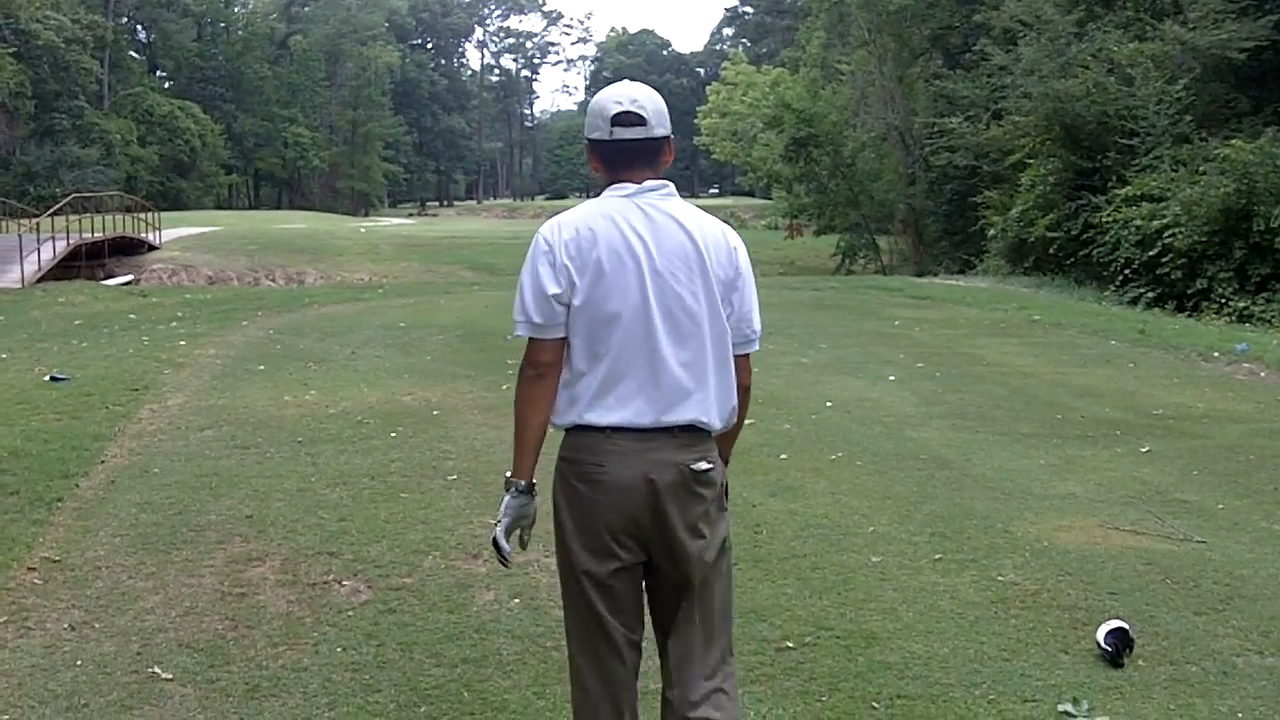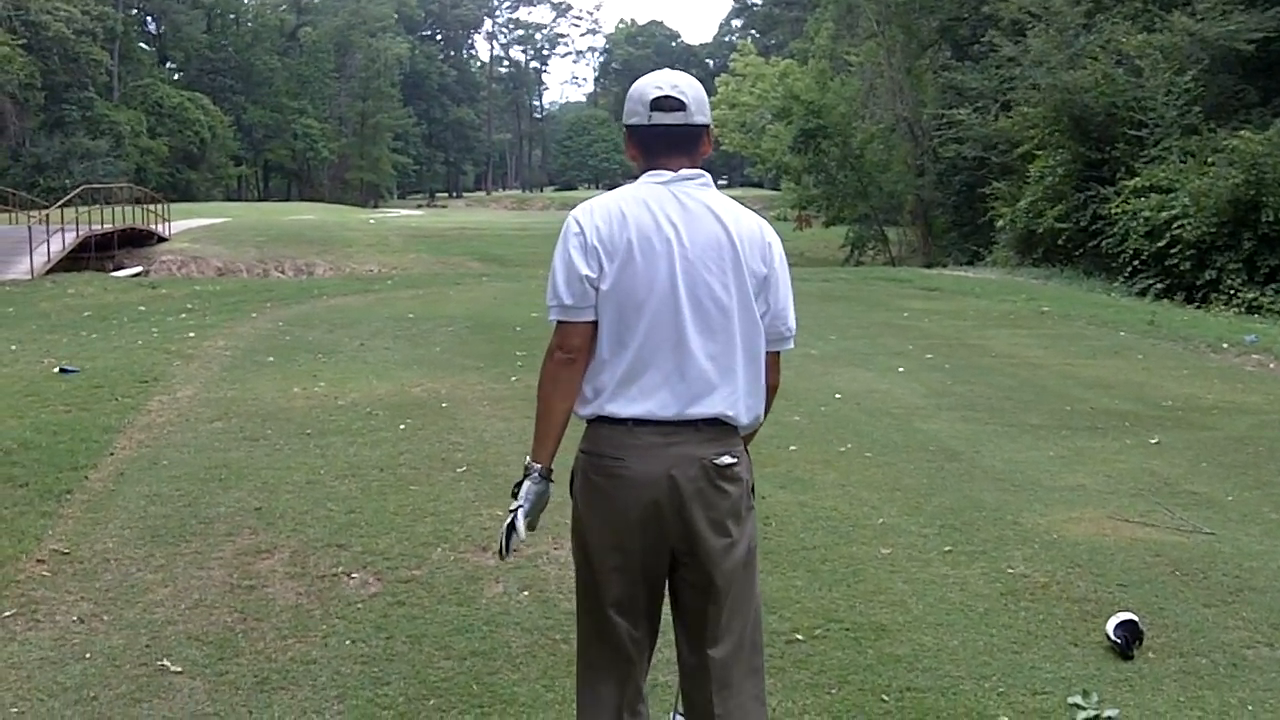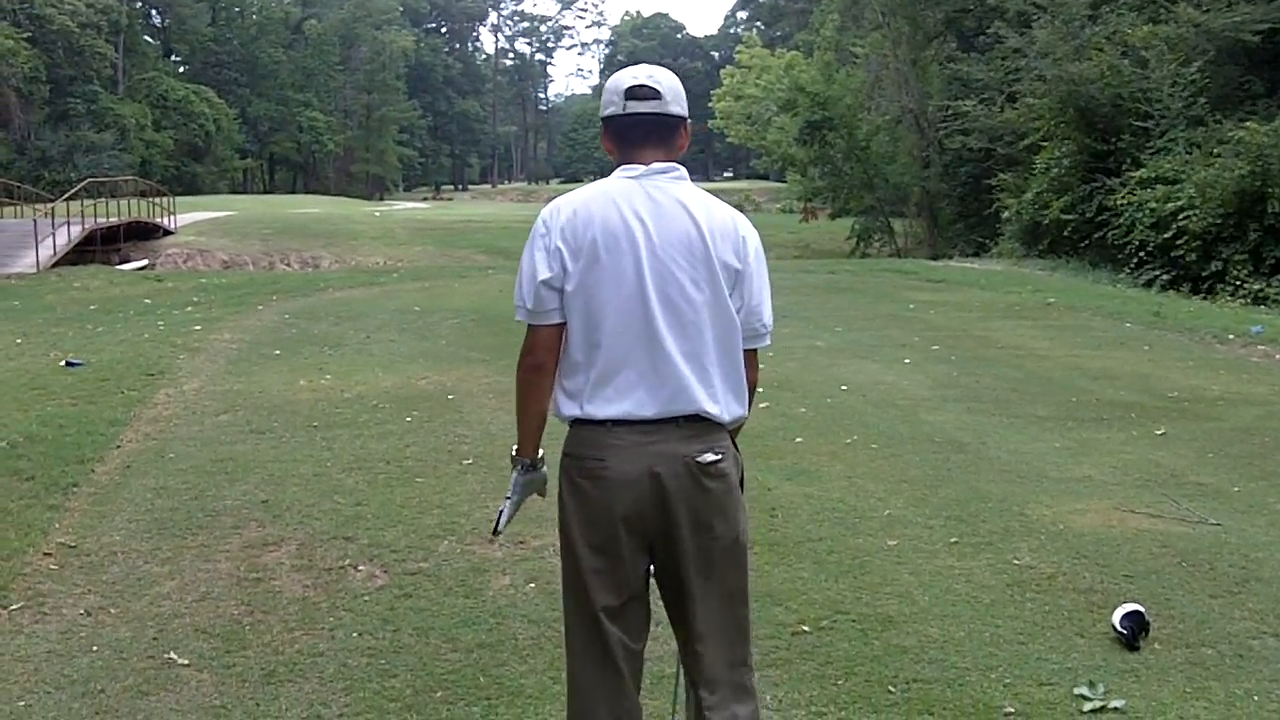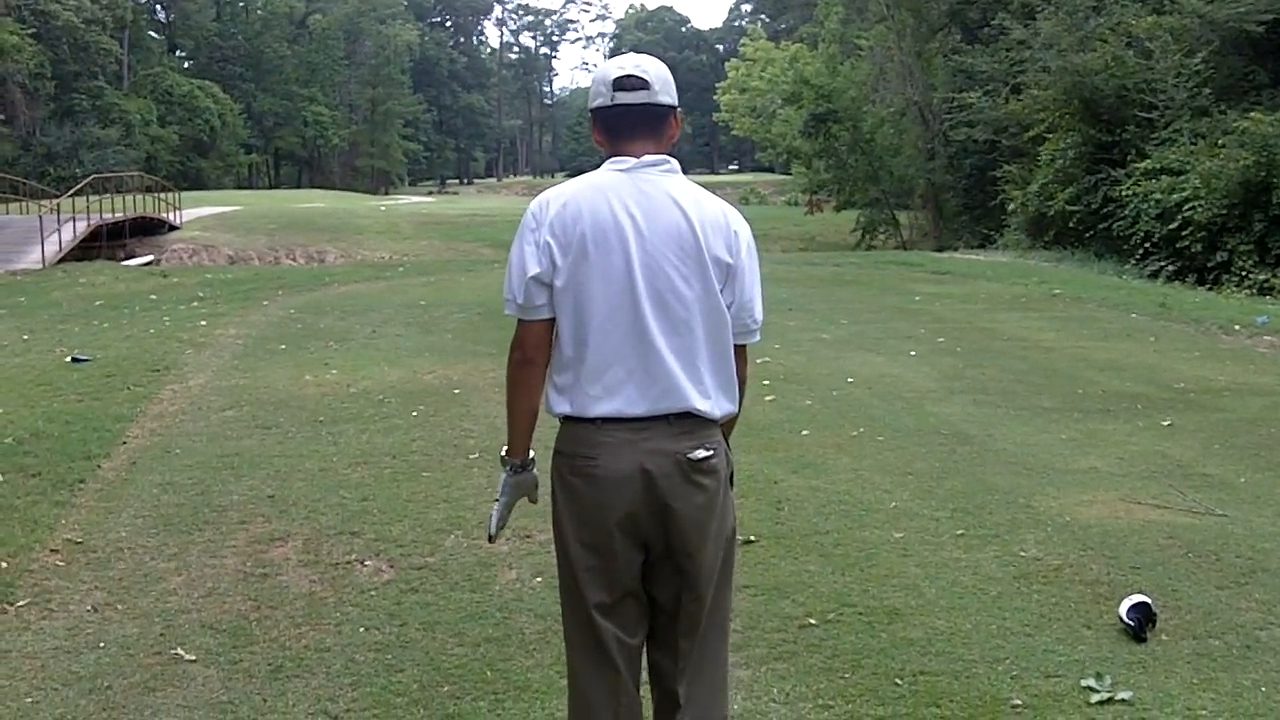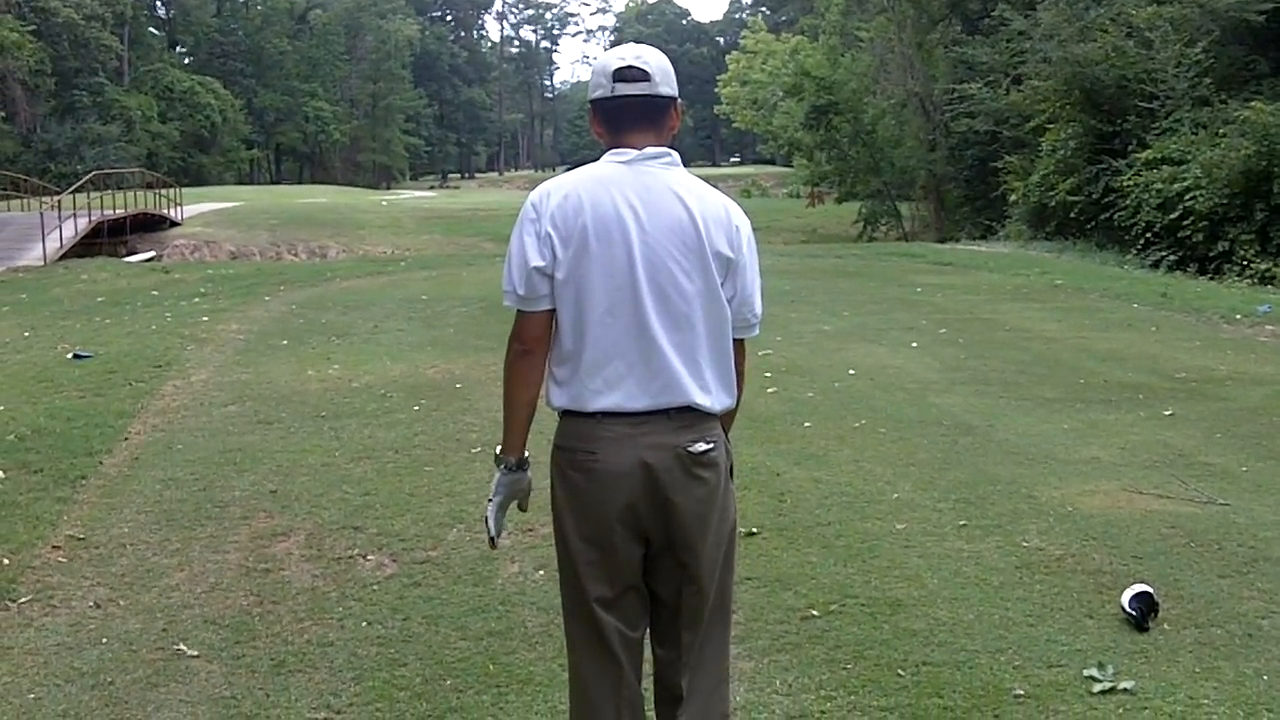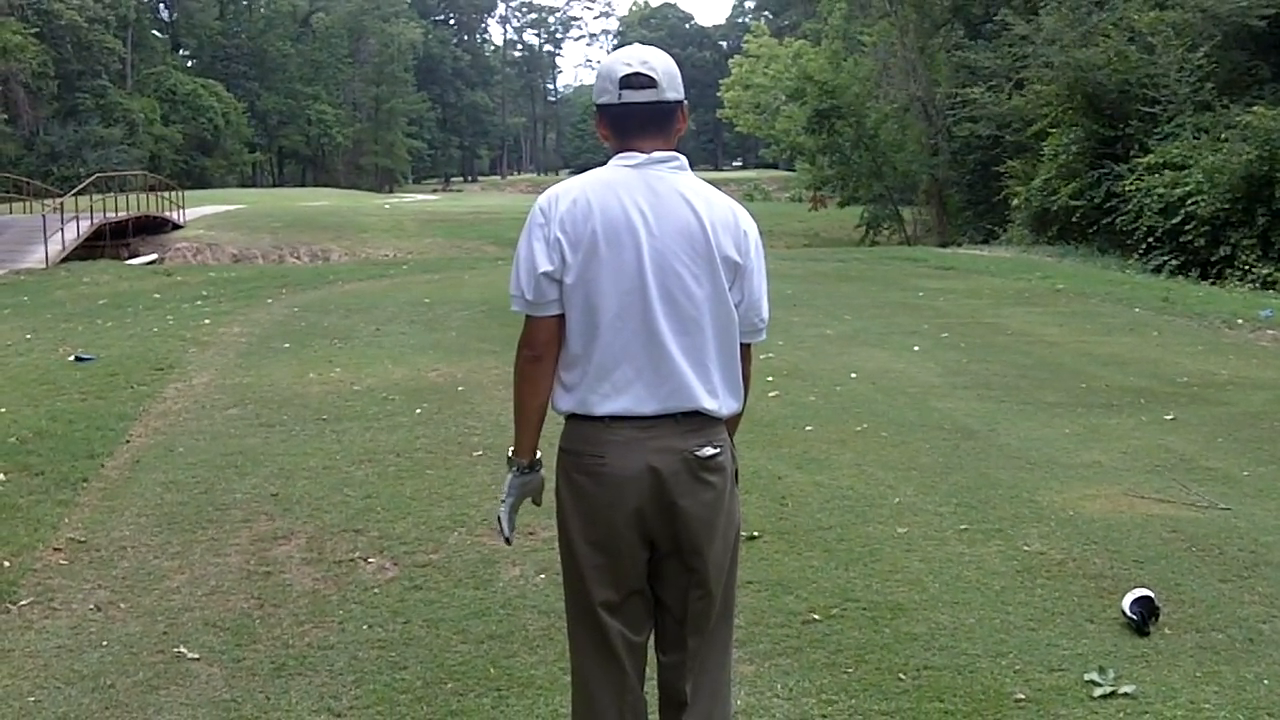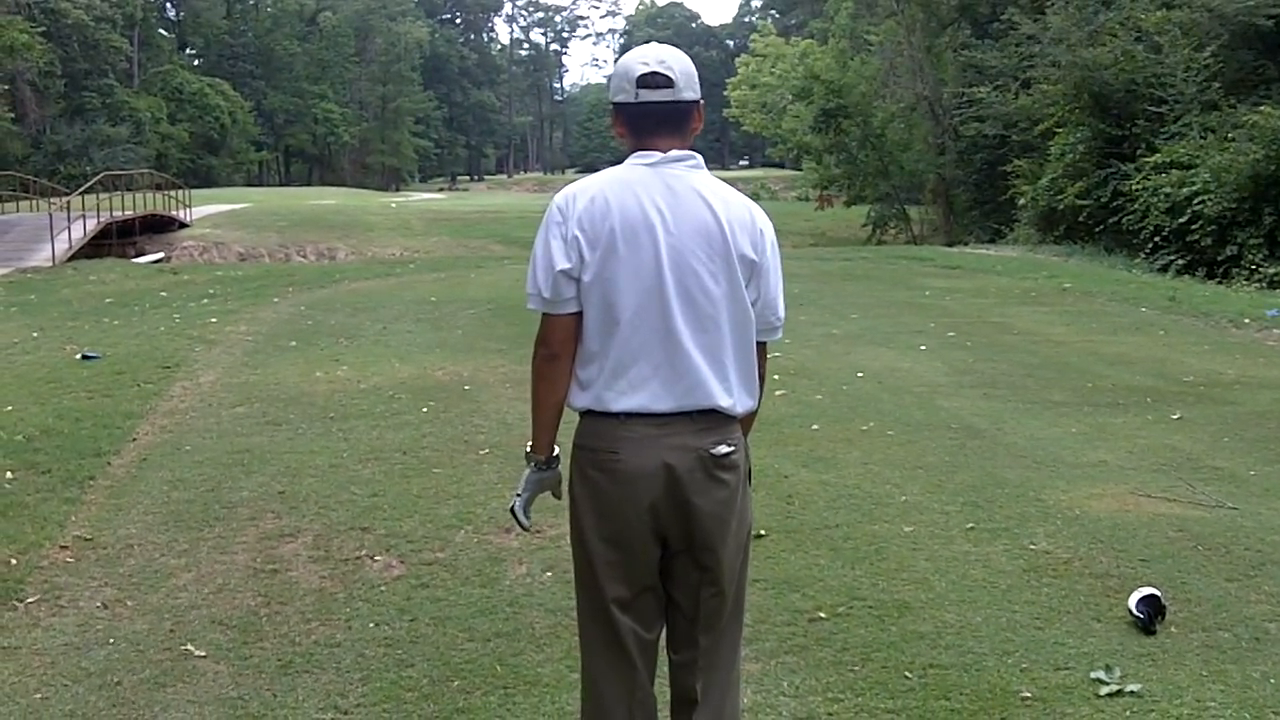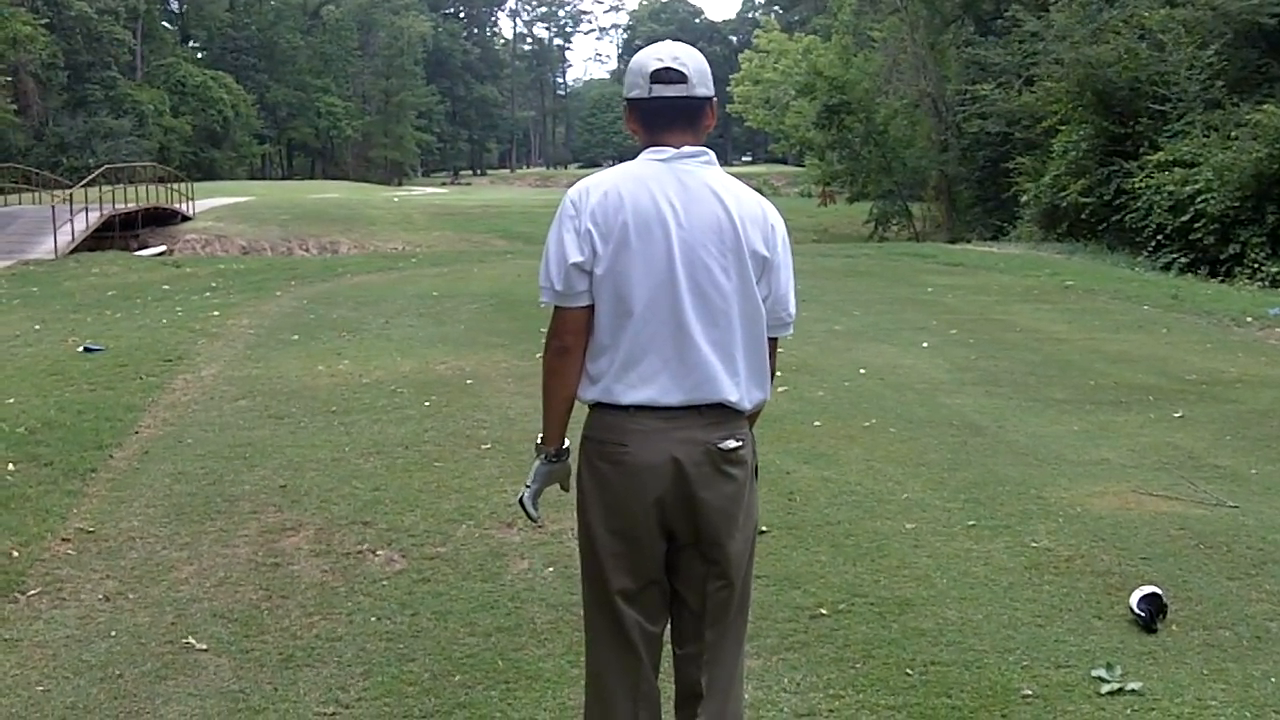
dt=0.3s
person 1, frame 1
left shoulder: (564, 236)
right shoulder: (719, 239)
left elbow: (542, 368)
right elbow: (740, 378)
left wrist: (521, 481)
left hip: (597, 465)
right hip: (690, 464)
left knee: (606, 653)
right knee: (700, 660)
person 1, frame 2
left shoulder: (595, 221)
right shoulder: (755, 233)
left elbow: (569, 352)
right elbow: (769, 369)
left wrist: (538, 467)
left hip: (618, 457)
right hip: (715, 460)
left knee: (612, 653)
right knee: (725, 655)
person 1, frame 3
left shoulder: (565, 218)
right shoulder: (730, 225)
left elbow: (540, 356)
right elbow: (747, 364)
left wrist: (525, 456)
left hip: (600, 458)
right hip: (701, 457)
left knee: (604, 654)
right knee: (716, 649)
person 1, frame 4
left shoulder: (553, 212)
right shoulder: (721, 218)
left elbow: (531, 350)
right elbow: (736, 358)
left wrist: (517, 458)
left hip: (592, 455)
right hip: (692, 453)
left knee: (602, 649)
right knee: (692, 650)
person 1, frame 5
left shoulder: (553, 203)
right shoulder: (722, 213)
left elbow: (529, 342)
right elbow: (735, 352)
left wrist: (511, 457)
left hip: (592, 449)
right hip: (692, 448)
left knee: (603, 643)
right knee: (693, 643)
person 1, frame 6
left shoulder: (561, 208)
right shoulder: (728, 215)
left elbow: (539, 348)
right elbow: (741, 353)
left wrist: (524, 460)
left hip: (597, 454)
right hip: (698, 453)
left knee: (607, 645)
right knee: (698, 646)
person 1, frame 7
left shoulder: (579, 205)
right shoulder: (744, 214)
left elbow: (556, 345)
right elbow: (756, 353)
left wrist: (542, 455)
left hip: (611, 451)
right hip: (711, 451)
left knee: (617, 644)
right knee: (708, 645)
person 1, frame 8
left shoulder: (592, 200)
right shoulder: (756, 211)
left elbow: (567, 339)
right elbow: (766, 349)
left wrist: (551, 448)
left hip: (619, 443)
right hip: (719, 446)
left knee: (622, 640)
right knee: (713, 642)
